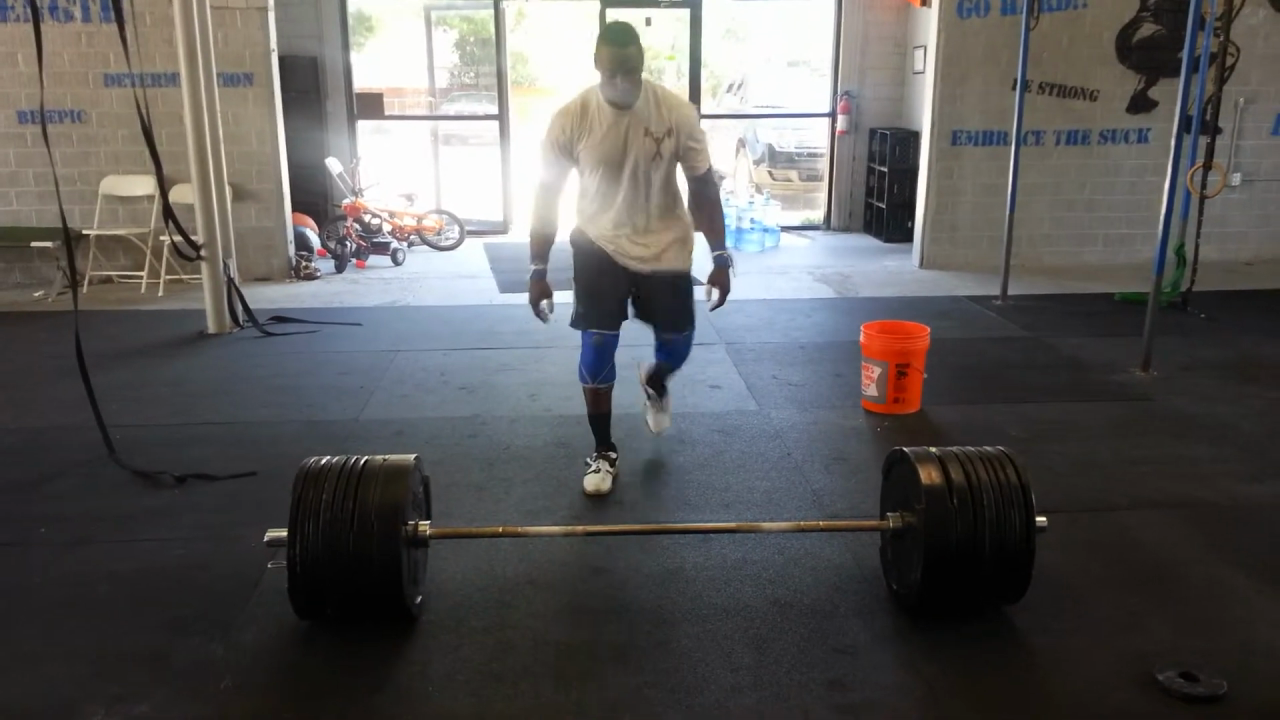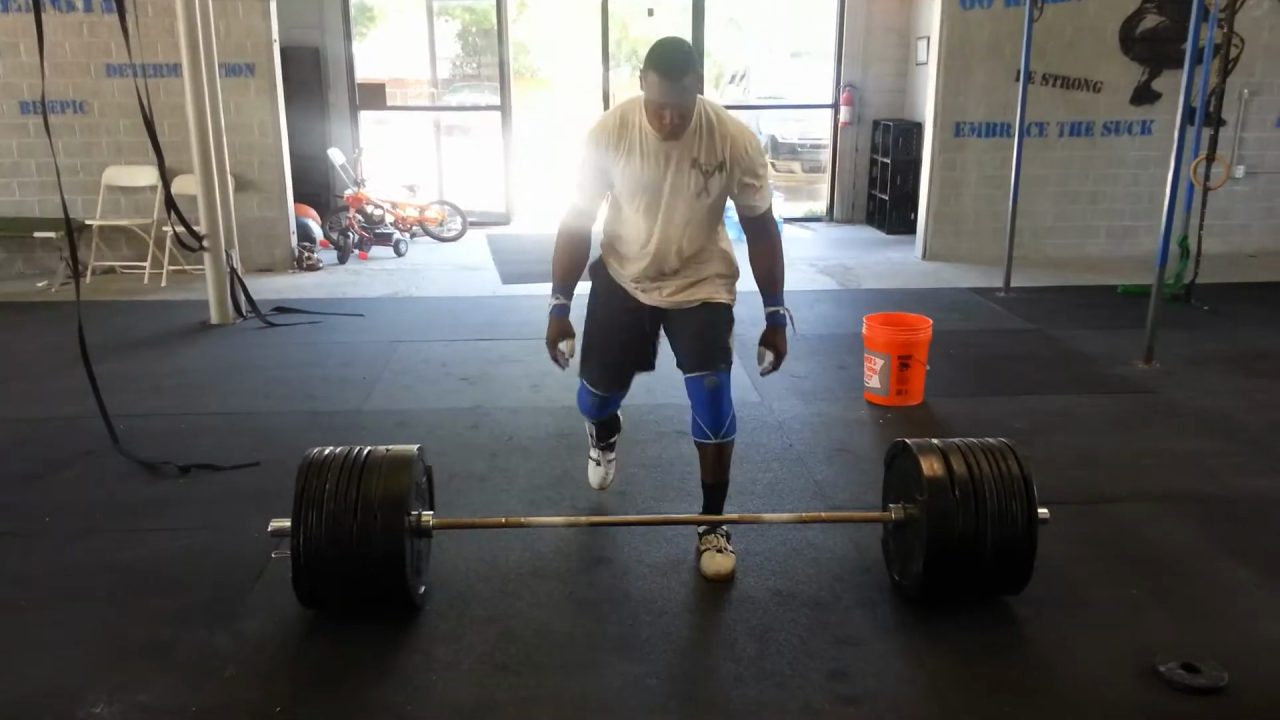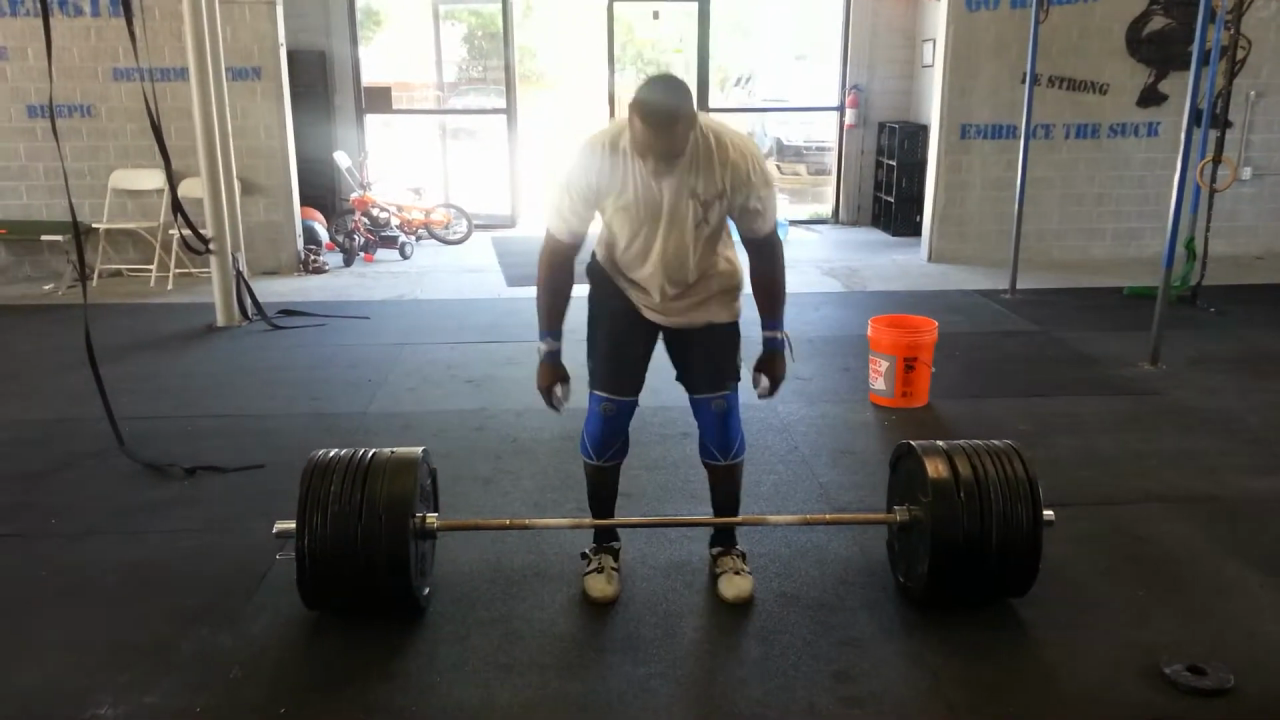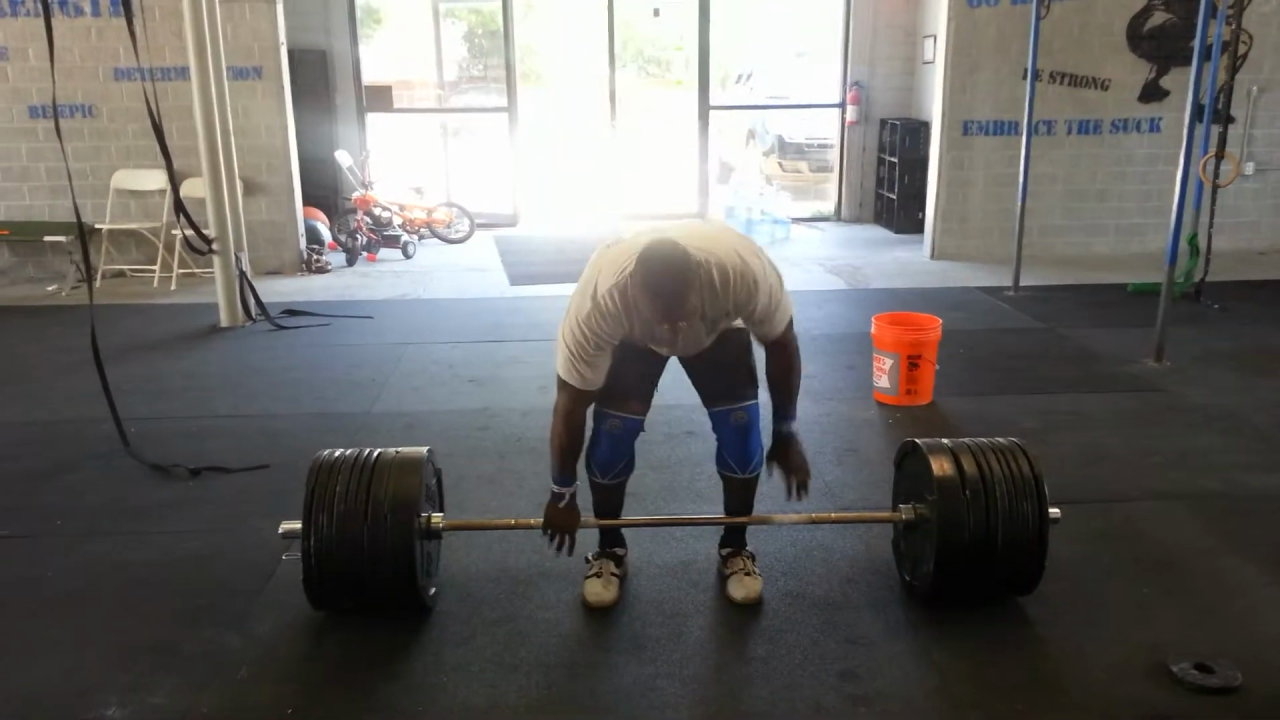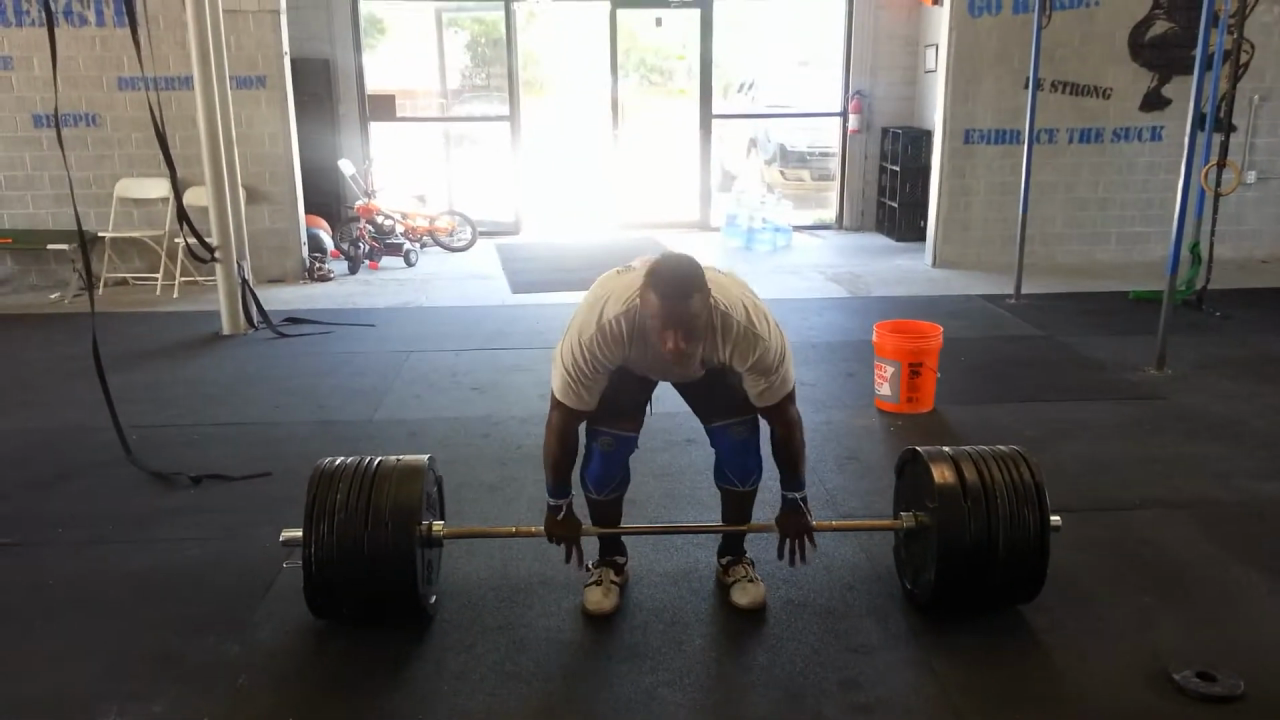
dt=0.5s
person 1, frame 1
left shoulder: (677, 112)
right shoulder: (571, 118)
left elbow: (703, 185)
right elbow: (548, 194)
left wrist: (720, 257)
right wrist: (538, 269)
left hip: (665, 244)
right hip: (599, 244)
left knee: (677, 341)
right knee: (598, 345)
left ankle: (654, 383)
right ankle: (604, 451)
person 1, frame 2
left shoulder: (734, 139)
right shoulder: (610, 131)
left elbow: (760, 227)
right elbow: (578, 218)
left wrist: (775, 314)
right wrist: (559, 305)
left hip: (701, 281)
right hip: (622, 277)
left knee: (711, 396)
right knee: (596, 394)
left ankle: (713, 524)
right ankle: (606, 433)
person 1, frame 3
left shoulder: (738, 157)
right shoulder: (596, 159)
left elbow: (764, 248)
right elbow: (558, 252)
left wrist: (774, 339)
right wrist: (549, 349)
left hip: (707, 300)
right hip: (622, 294)
left knee: (720, 420)
right knee: (606, 418)
left ankle: (726, 547)
right ankle: (604, 545)
person 1, frame 4
left shoulder: (743, 269)
right shoulder: (599, 297)
left elbow: (780, 342)
right elbow: (572, 401)
left wrist: (786, 432)
right wrist: (562, 493)
left hip: (718, 330)
right hip: (632, 338)
left knee: (741, 429)
right knee: (613, 431)
left ankle: (735, 549)
right ankle: (609, 551)
person 1, frame 5
left shoulder: (749, 326)
right shoulder: (599, 324)
left elbow: (783, 415)
right elbow: (563, 419)
left wrist: (795, 501)
right wrist: (559, 505)
left hip: (712, 361)
right hip: (628, 363)
left knee: (740, 447)
right knee: (604, 454)
left ankle: (733, 557)
right ankle: (610, 558)
